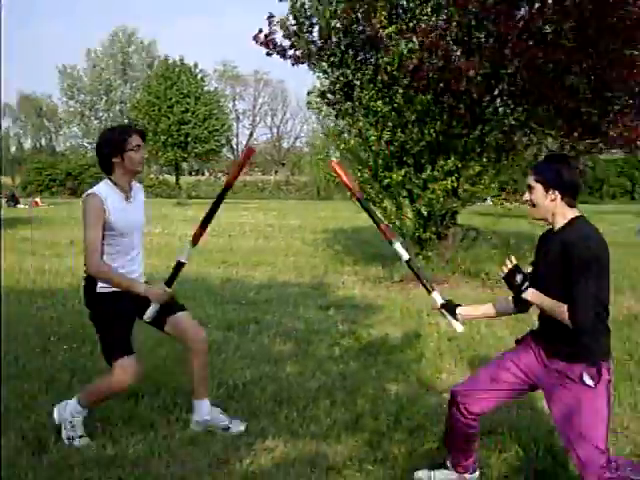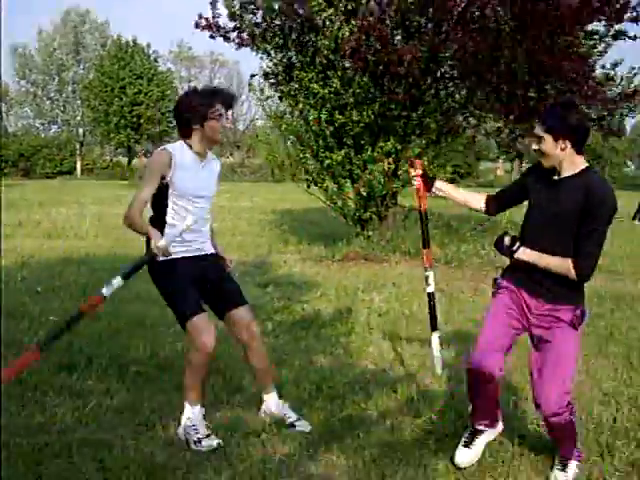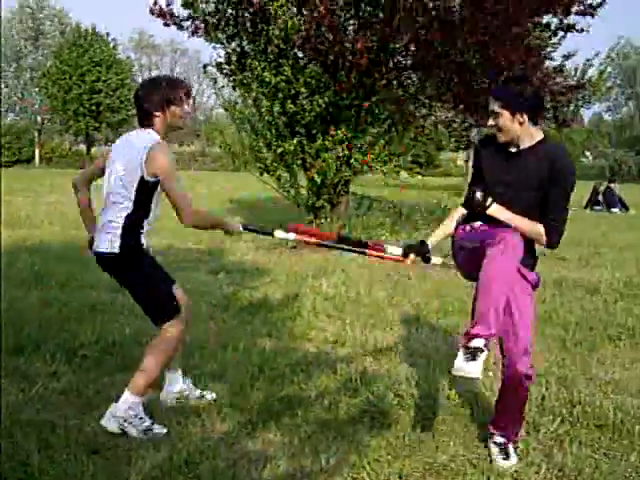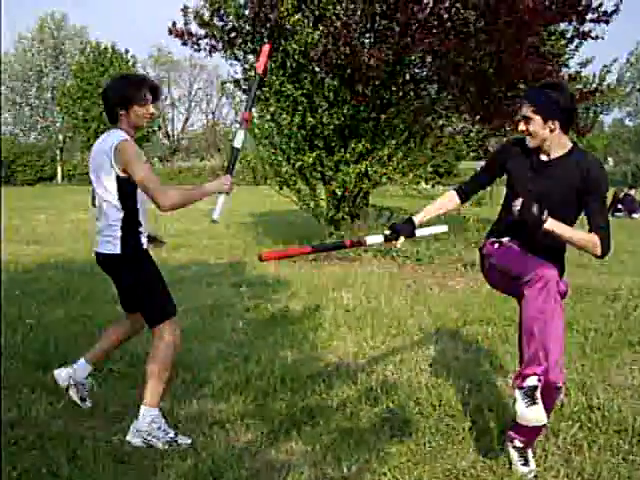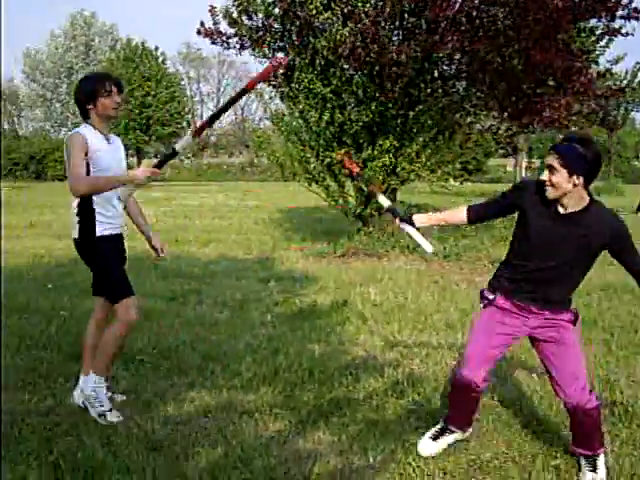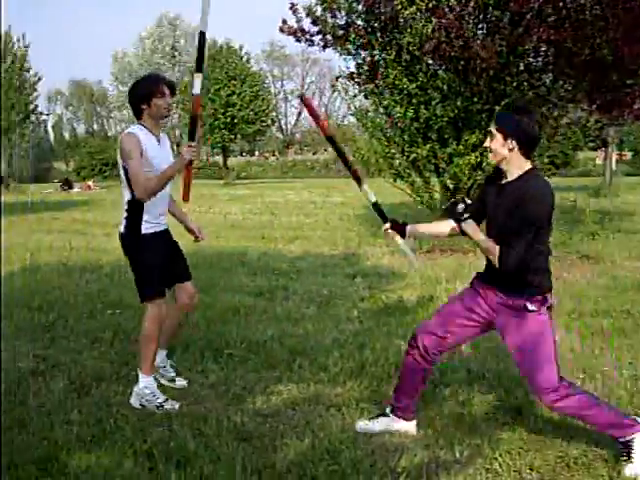
dt=0.4s
person 1, frame 1
left shoulder: (583, 242)
right shoulder: (549, 239)
left elbow: (582, 319)
right elbow: (523, 303)
left wrist: (527, 291)
right wrist: (463, 310)
left hip: (580, 368)
right hip: (540, 350)
right knee: (463, 398)
person 1, frame 2
left shoulder: (598, 194)
right shoulder: (537, 175)
left elbow: (581, 269)
right elbow: (493, 204)
left wrist: (520, 251)
right wrist: (437, 186)
left hip: (559, 309)
right hip: (515, 289)
left knee: (551, 403)
right knee: (481, 365)
right ankle: (484, 424)
person 1, frame 3
left shoulder: (556, 162)
right shoulder: (488, 147)
left elbow: (551, 236)
left wrist: (495, 208)
right wrist: (430, 241)
left hip: (518, 268)
right hip: (474, 243)
left knee: (519, 366)
right knee: (506, 241)
left ankle: (502, 435)
right ankle: (476, 340)
person 1, frame 4
left shoulder: (588, 170)
right shoulder: (512, 151)
left elbow: (600, 246)
right elbow: (464, 191)
left wrist: (547, 221)
right wrist: (415, 221)
left hip: (546, 275)
right hip: (501, 255)
left knee: (553, 376)
right knee: (543, 274)
left ankle: (521, 439)
right ankle: (527, 378)
person 1, frame 5
left shoulder: (606, 225)
right shoulder: (529, 193)
right elbow: (478, 212)
right wrist: (421, 218)
left hip: (554, 315)
right hip: (504, 302)
left knee: (579, 398)
right knee: (468, 376)
right ankle: (454, 425)
person 1, frame 6
left shoulder: (535, 193)
right shoulder: (497, 180)
left elbow: (504, 257)
right elbow: (460, 222)
left wrist: (469, 226)
right wrist: (410, 229)
left hip: (525, 303)
right hip: (486, 290)
left knee: (549, 391)
right knee: (422, 343)
right ankle: (401, 415)
person 2, frame 1
left shoulder: (137, 192)
right shoulder: (96, 199)
right elbow: (93, 265)
left wrist: (144, 287)
right wrist: (143, 288)
left hip: (138, 288)
right hip: (106, 294)
left knee: (196, 336)
right knee: (125, 377)
left ankle: (203, 412)
right ankle: (71, 411)
person 2, frame 2
left shoulder: (213, 163)
right shoulder: (166, 156)
right elbow: (132, 214)
left wrist: (219, 252)
right wrist: (151, 233)
left hip: (204, 257)
right hip: (169, 264)
left knee: (249, 329)
right knee: (205, 340)
left ankle: (273, 404)
right ankle: (192, 418)
person 2, frame 3
left shoulder: (125, 143)
right shoulder: (157, 150)
left elbow: (80, 182)
right elbow: (189, 217)
left wrist: (94, 228)
right wrist: (225, 223)
left hip: (109, 245)
right hip: (126, 250)
left knee: (180, 302)
right knee: (172, 327)
left ankle: (174, 383)
right ankle: (125, 411)
person 2, frame 4
left shoulder: (103, 143)
right shoulder: (124, 146)
right elbow: (165, 200)
right wrist: (211, 187)
left hip: (110, 247)
right hip: (127, 252)
left knee: (137, 319)
right knee: (168, 332)
left ankle: (77, 372)
right ankle: (147, 424)
person 2, frame 5
left shoulder: (116, 143)
right shoulder: (79, 139)
right elbow: (79, 187)
left wrist: (150, 233)
right wrist: (130, 177)
left hip: (112, 236)
right hip: (94, 237)
left knee: (103, 311)
right knee: (128, 314)
left ankle: (89, 385)
right ankle: (94, 386)
person 2, frame 6
left shoulder: (164, 140)
right shoulder: (131, 138)
right elbow: (143, 192)
left wrist: (187, 222)
right wrist: (176, 166)
left hip: (160, 231)
right hip: (139, 234)
left knee: (187, 296)
right knee: (156, 308)
left ankle: (158, 361)
right ankle: (144, 388)
